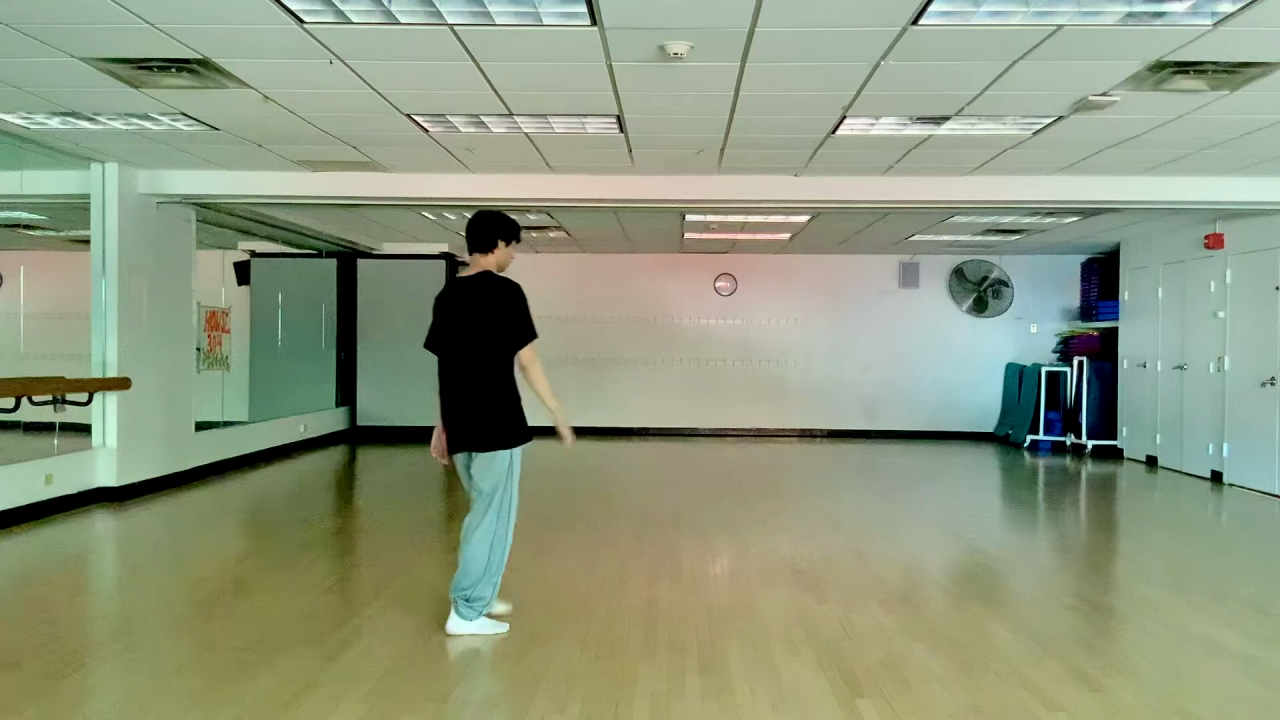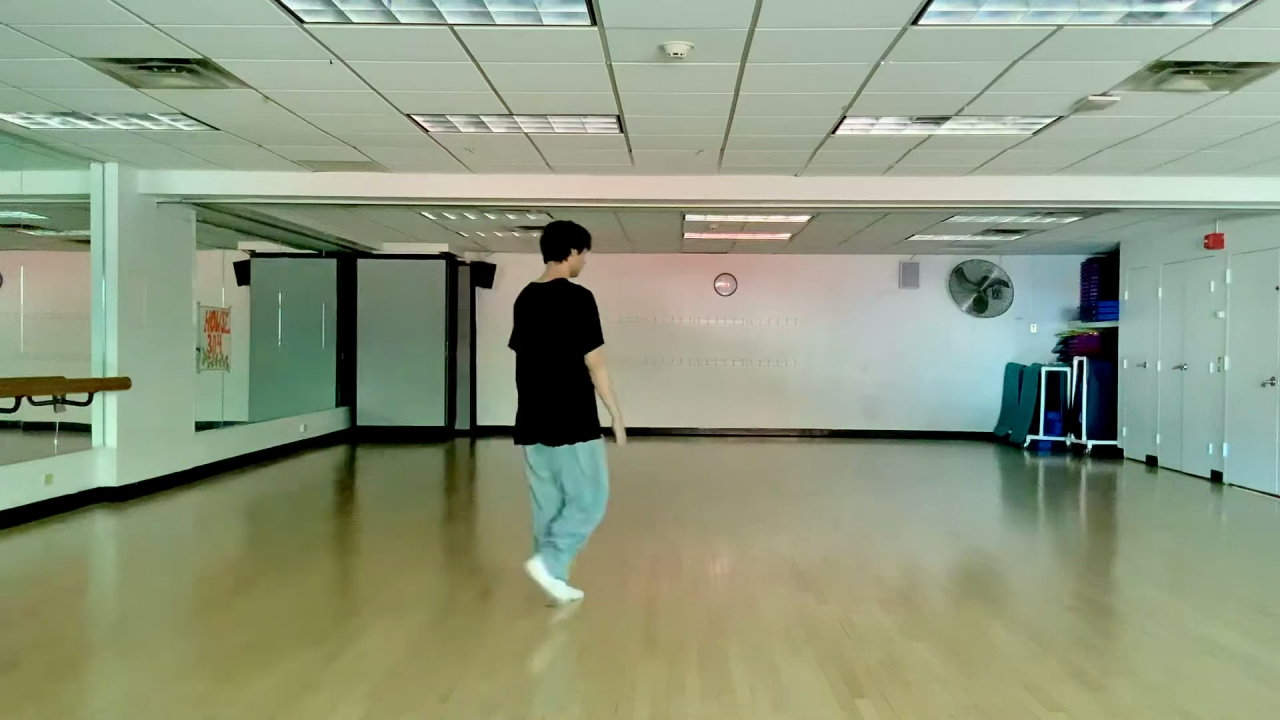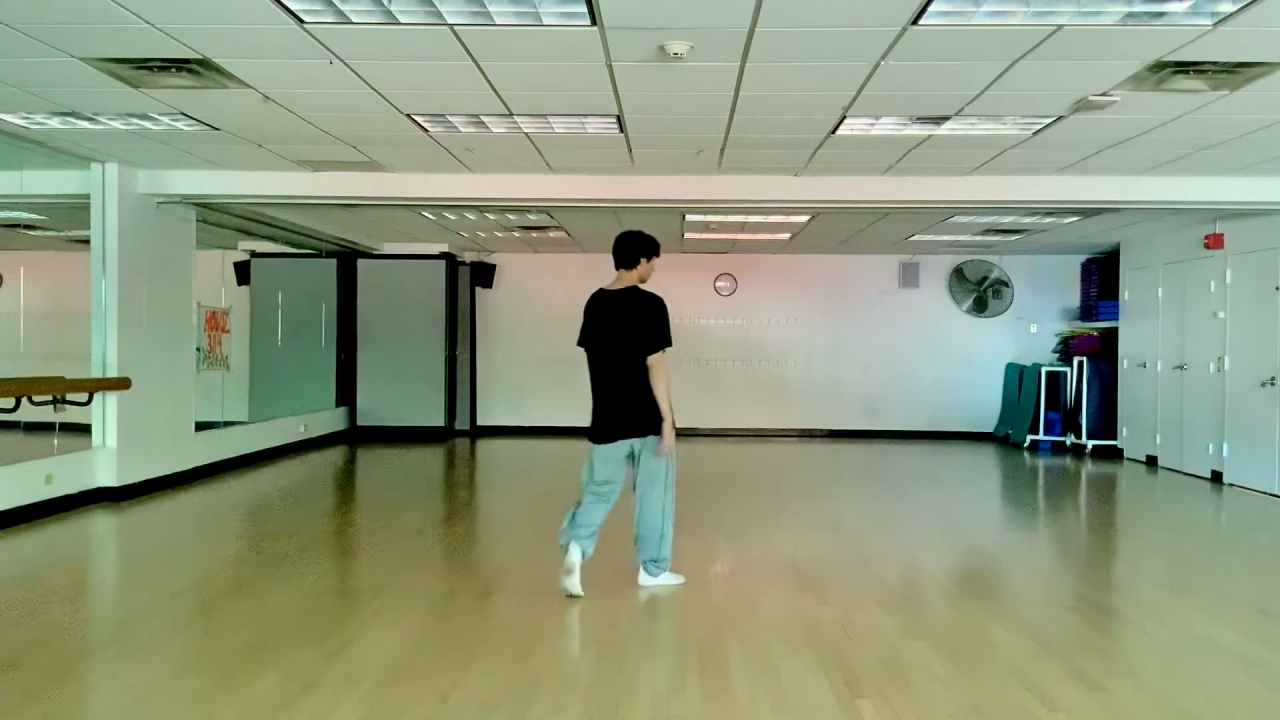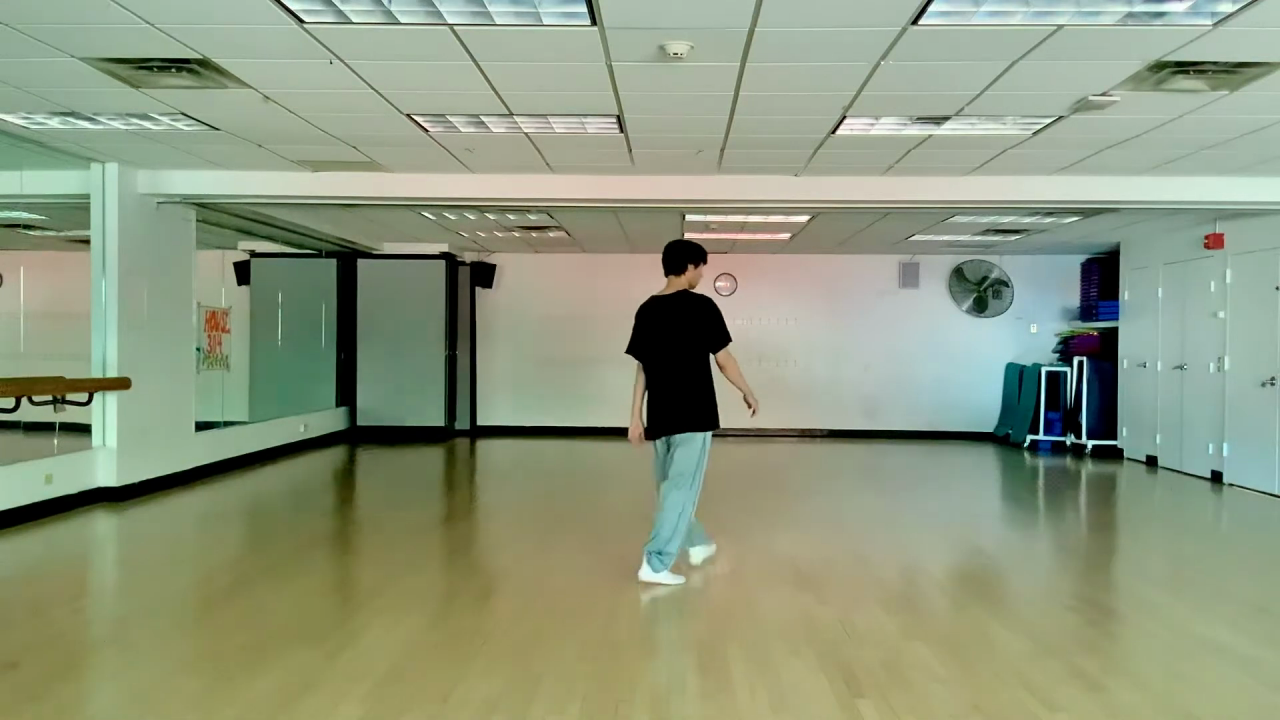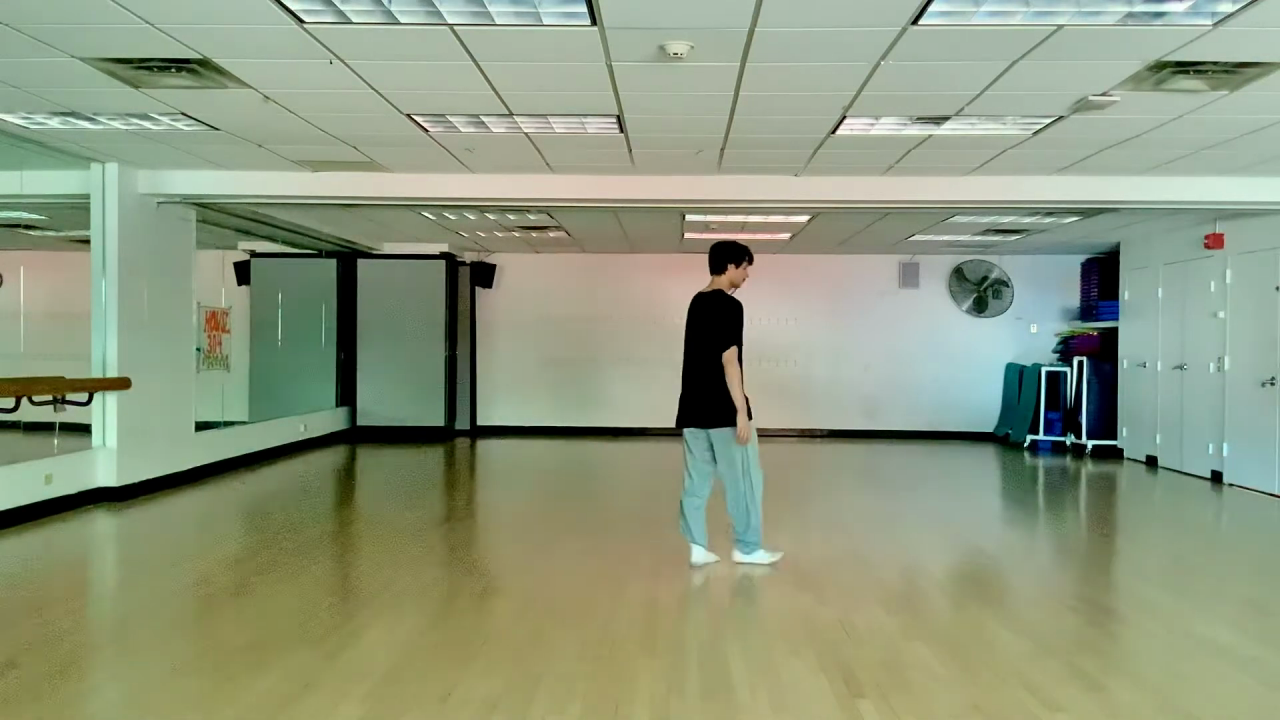
dt=0.5s
person 1, frame 1
left shoulder: (448, 295)
right shoulder: (504, 291)
left elbow: (443, 363)
right elbow: (527, 361)
left wrist: (443, 426)
right wrist: (558, 416)
left hip: (461, 424)
right hip: (496, 424)
left knee: (489, 509)
right knee: (491, 515)
left ankle: (480, 595)
right ankle: (466, 612)
person 1, frame 2
left shoulder: (524, 299)
right shoulder: (577, 298)
right elbow: (594, 363)
right wrist: (616, 414)
left hip: (533, 420)
right hip: (572, 419)
left knee: (548, 501)
right knee: (591, 496)
left ankle: (557, 580)
right ankle: (548, 561)
person 1, frame 3
left shoulder: (594, 303)
right shoulder: (649, 304)
right elbow: (657, 366)
right wrist: (668, 420)
left hip: (606, 418)
right hip: (646, 417)
left knee: (598, 491)
right knee: (655, 493)
left ankle: (574, 550)
right ankle: (654, 568)
person 1, frame 4
left shoulder: (646, 310)
right shoulder: (701, 307)
left elbow: (641, 367)
right elbow: (724, 359)
left wrist: (636, 416)
right wrist: (748, 393)
left hip: (660, 415)
right hip: (693, 414)
left knee: (672, 484)
right knee: (681, 487)
left ankle: (696, 544)
right ankle: (655, 564)
person 1, frame 5
left shoulder: (697, 303)
right shoulder: (728, 305)
right elbow: (729, 360)
right wrist: (742, 411)
left hip: (693, 409)
right hip: (722, 410)
left knee: (697, 479)
right knee: (744, 478)
left ankle: (697, 547)
right ankle: (748, 548)
